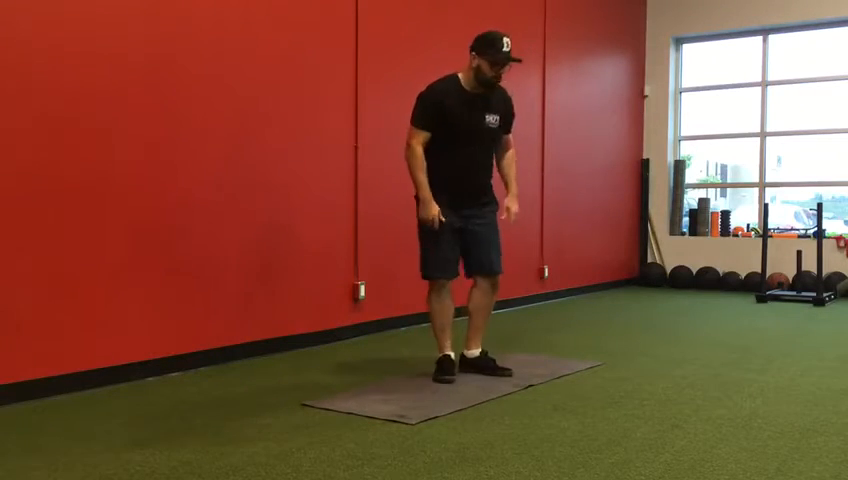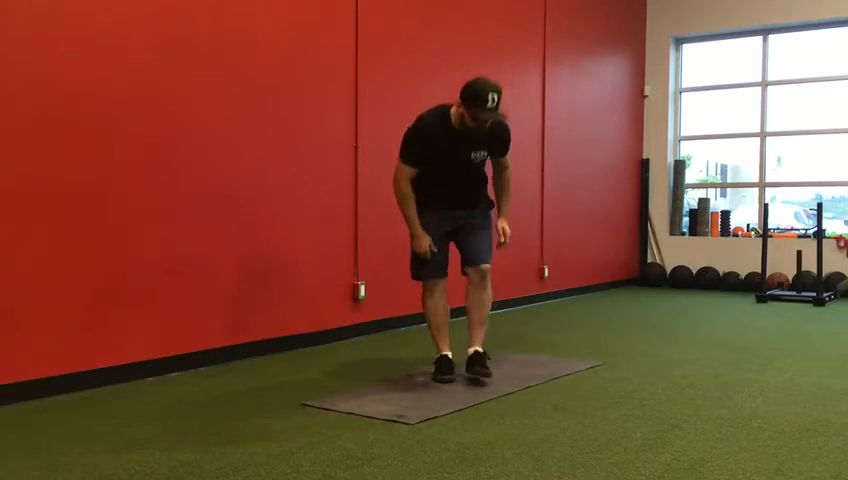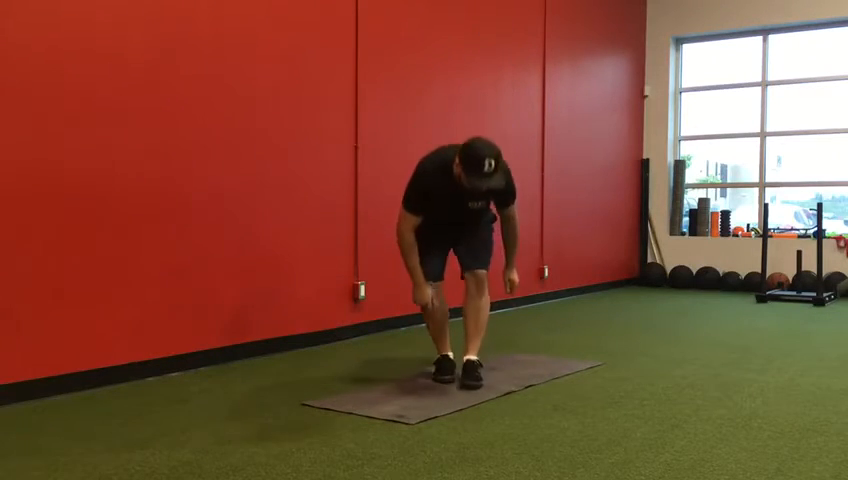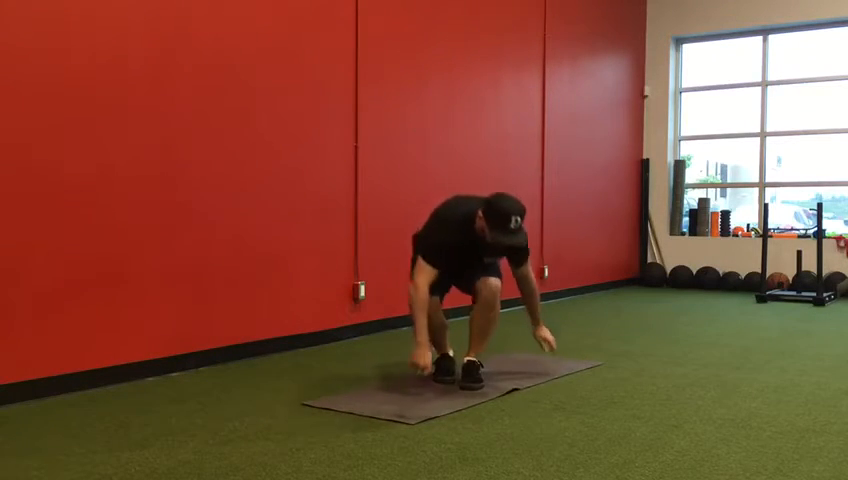
dt=0.3s
person 1, frame 1
left shoulder: (502, 101)
right shoulder: (438, 94)
left elbow: (505, 148)
right elbow: (414, 146)
left wrist: (511, 190)
right wrist: (426, 199)
left hip: (481, 204)
right hip: (441, 205)
left knee: (490, 277)
right knee: (441, 281)
left ankle: (473, 353)
right ankle: (445, 355)
person 1, frame 2
left shoulder: (498, 129)
right shoulder: (426, 127)
left elbow: (502, 169)
right elbow: (401, 180)
left wrist: (503, 215)
right wrist: (417, 231)
left hip: (473, 208)
right hip: (431, 209)
left knee: (481, 271)
right knee: (433, 279)
left ankle: (476, 351)
right ankle: (443, 355)
person 1, frame 3
left shoulder: (501, 177)
right shoulder: (430, 172)
left elbow: (508, 218)
right elbow: (405, 229)
left wrist: (510, 266)
right wrist: (419, 284)
left hip: (474, 224)
right hip: (432, 224)
left knee: (477, 278)
right knee: (432, 289)
left ankle: (471, 359)
right ankle: (445, 356)
person 1, frame 4
left shoulder: (510, 236)
right shoulder: (448, 223)
left elbow: (525, 277)
right elbow: (419, 284)
left wrist: (538, 325)
right wrist: (421, 344)
left hip: (477, 260)
right hip: (436, 263)
left knee: (491, 289)
right knee: (428, 303)
left ankle: (471, 361)
right ankle: (444, 355)
